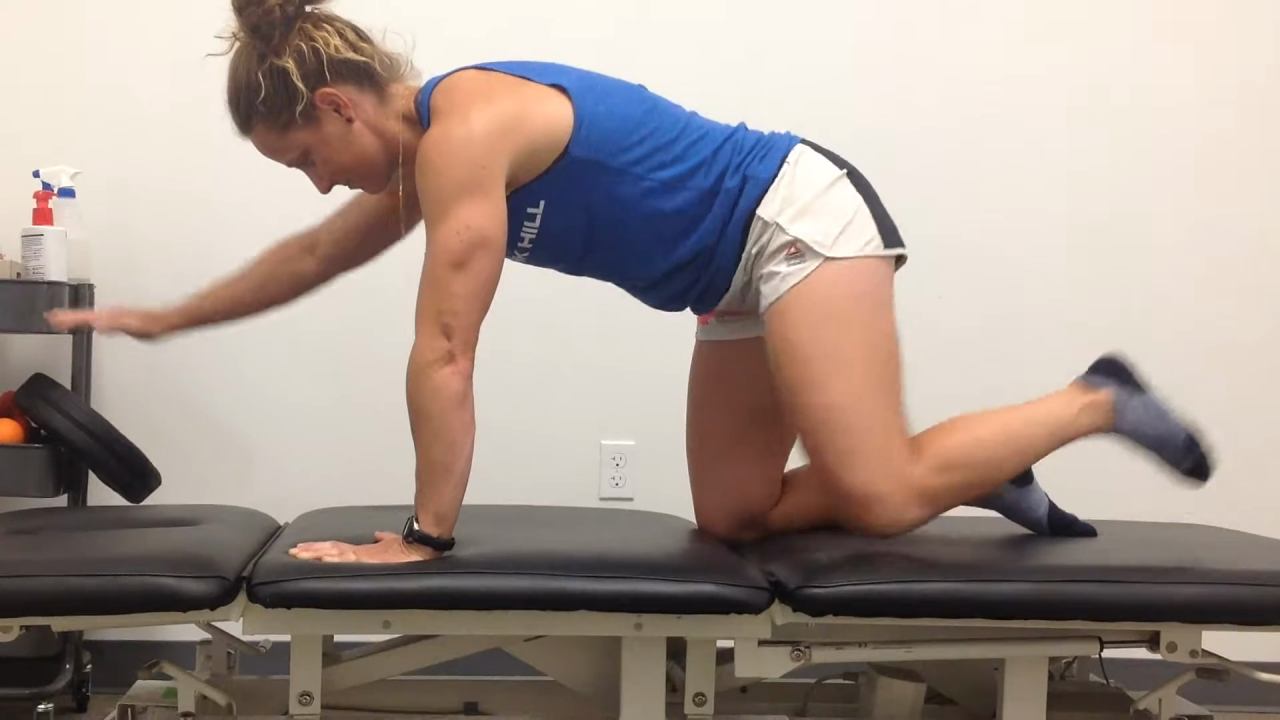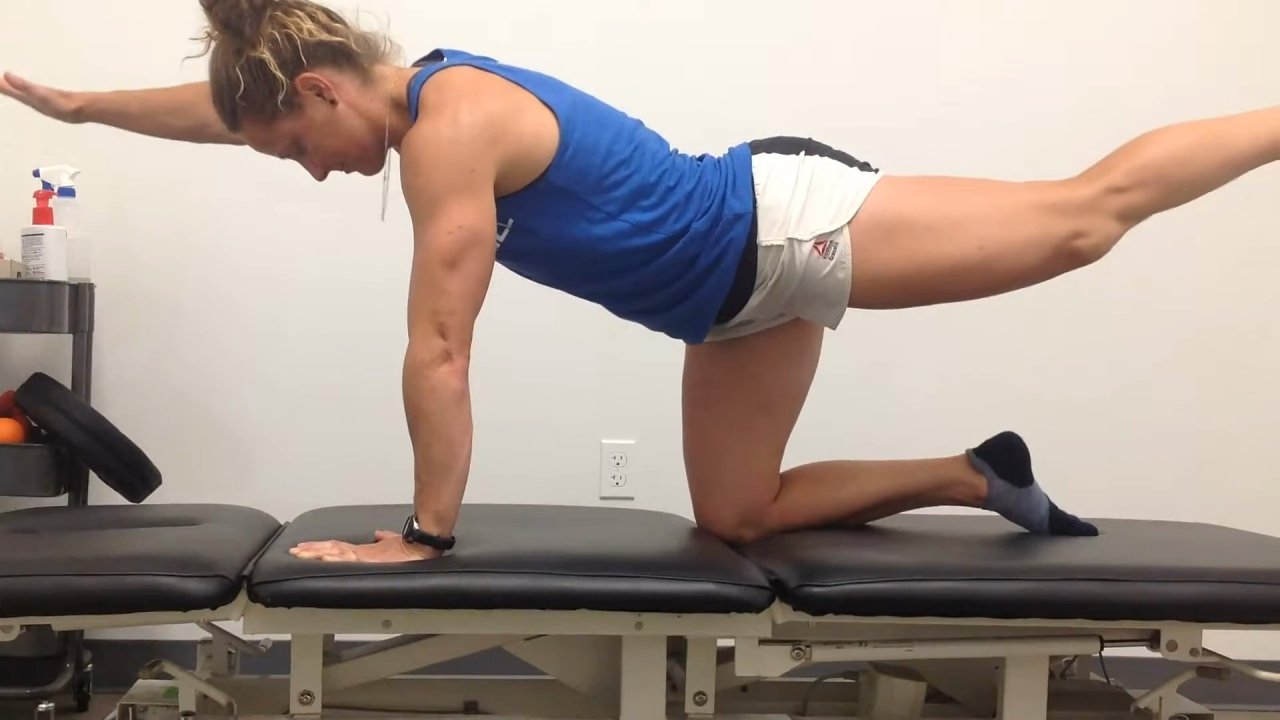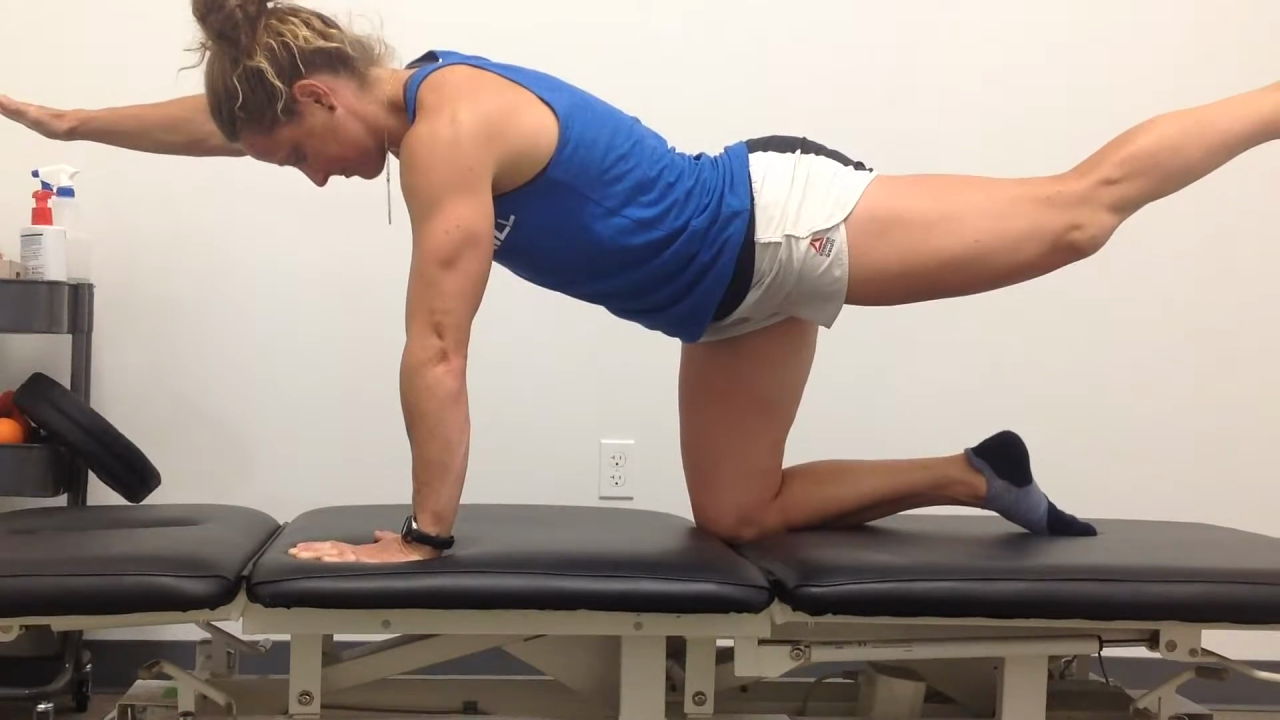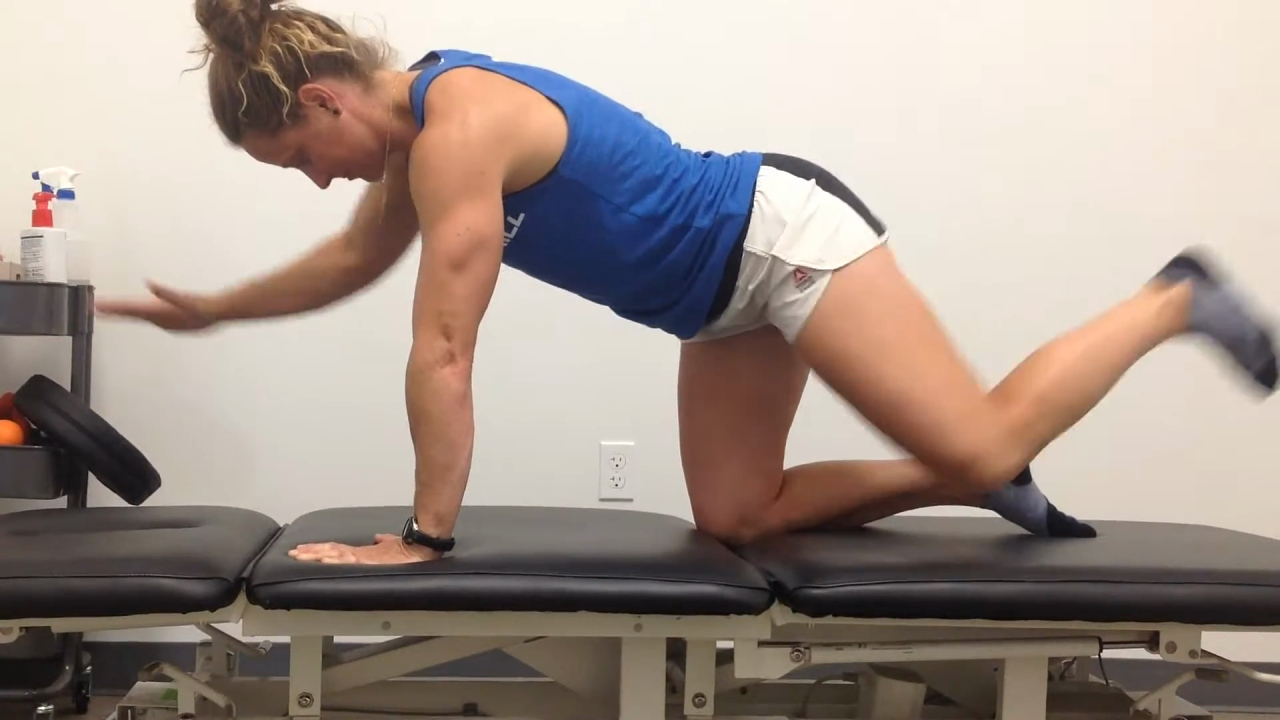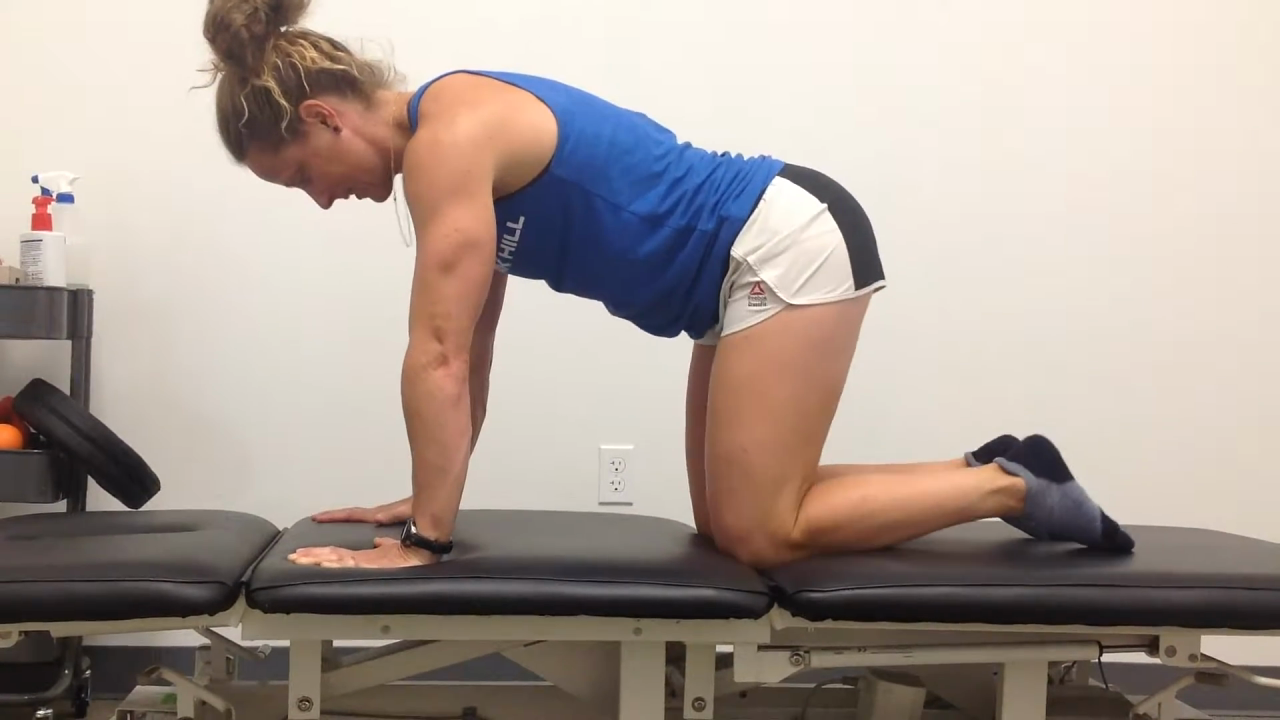
dt=1s
person 1, frame 1
left shoulder: (463, 131)
right shoulder: (432, 151)
left elbow: (444, 358)
right elbow: (314, 257)
left wrist: (425, 532)
right wrist: (165, 319)
left hip: (799, 217)
right hip: (745, 264)
left knee: (880, 495)
right knee: (736, 517)
left ankle: (1097, 405)
right ankle: (991, 479)
person 1, frame 2
left shoulder: (448, 126)
left elbow: (438, 352)
right elbow: (224, 106)
left wrist: (426, 531)
left hip: (787, 221)
right hip: (744, 284)
left knee: (1085, 211)
right knee: (740, 516)
right ankle: (981, 477)
person 1, frame 3
left shoulder: (447, 128)
left elbow: (435, 352)
right elbow: (226, 117)
left wrist: (425, 532)
left hip: (782, 220)
right hip: (739, 283)
left knee: (1078, 206)
right knee: (738, 517)
right ankle: (978, 478)
person 1, frame 4
left shoulder: (455, 131)
right shoulder: (420, 127)
left elbow: (441, 355)
right elbow: (350, 260)
left wrist: (425, 534)
right wrist: (209, 307)
left hip: (780, 233)
right hip: (735, 286)
left knee: (983, 441)
right knee: (738, 516)
left ankle: (1172, 302)
right ankle: (988, 485)
person 1, frame 5
left shoulder: (448, 136)
right shoulder: (459, 141)
left elbow: (436, 357)
right elbow: (470, 351)
left wrist: (425, 539)
right wrist: (428, 496)
left hip: (786, 244)
right hip: (753, 259)
left knee: (761, 535)
right knee: (729, 523)
left ankle: (1012, 484)
right ankle: (984, 471)
